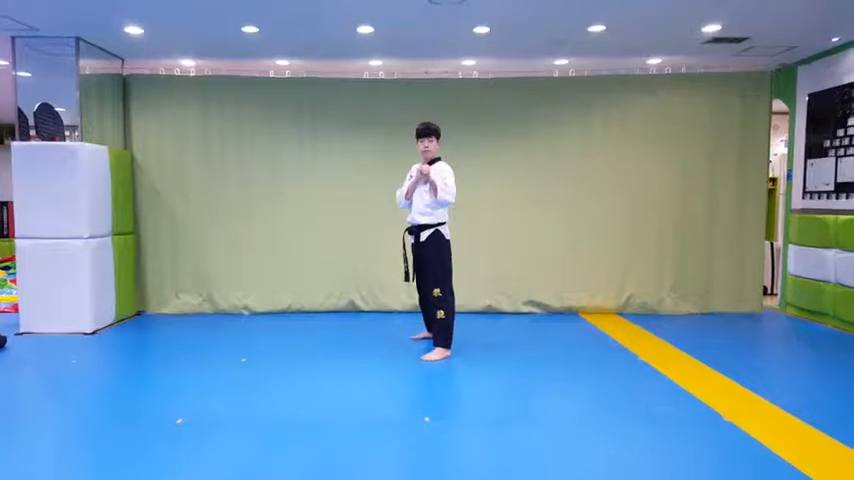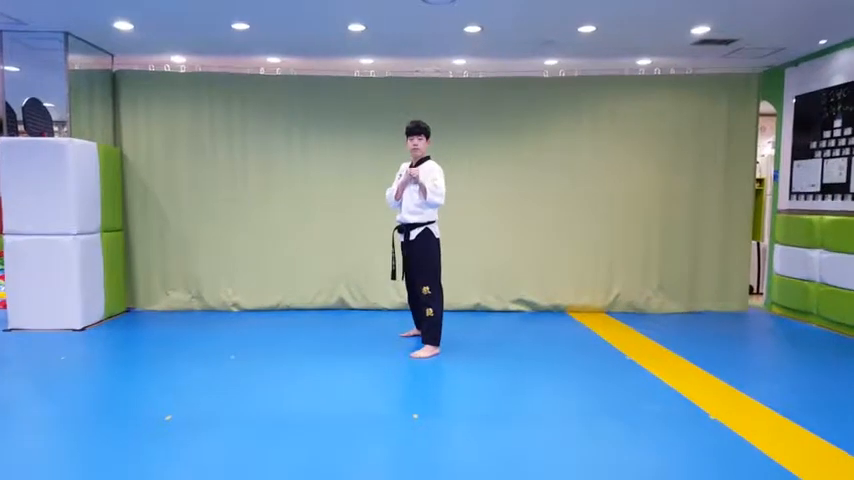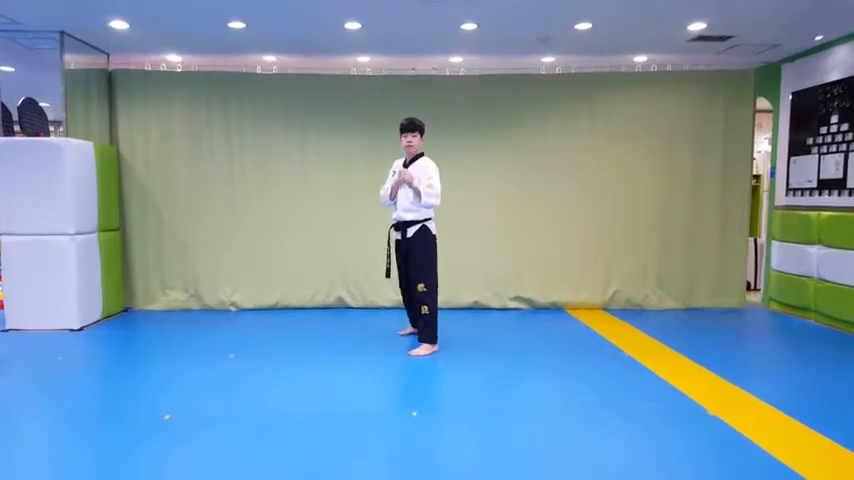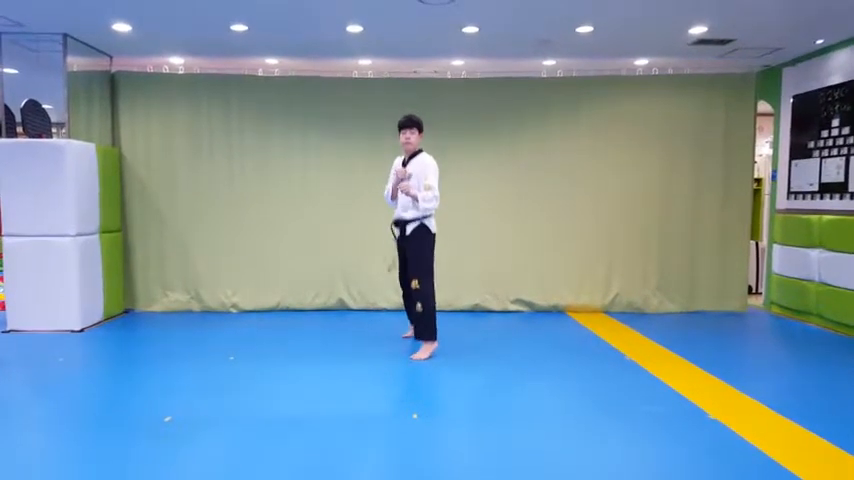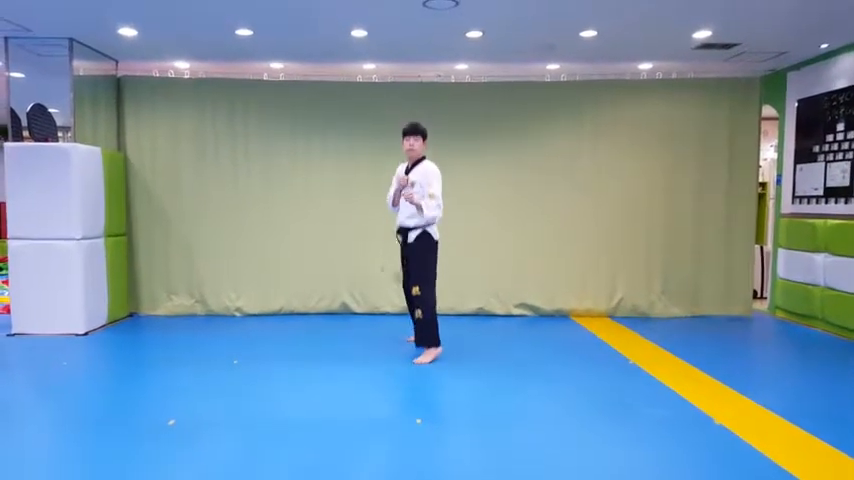
dt=0.7s
person 1, frame 1
left shoulder: (443, 169)
right shoulder: (414, 170)
left elbow: (447, 198)
right elbow: (402, 202)
left wrist: (430, 178)
right wrist: (416, 180)
left hip: (435, 235)
right hip: (418, 235)
left knee: (439, 288)
right knee: (423, 285)
left ankle: (443, 346)
right ankle: (432, 328)
person 1, frame 2
left shoulder: (433, 168)
right shoulder: (404, 169)
left elbow: (437, 199)
right elbow: (392, 201)
left wrist: (420, 181)
right wrist: (404, 182)
left hip: (425, 234)
right hip: (406, 234)
left knee: (429, 286)
right knee: (412, 283)
left ankle: (432, 344)
right ankle: (421, 326)
person 1, frame 3
left shoulder: (427, 166)
right shoulder: (397, 166)
left elbow: (433, 199)
right elbow: (386, 200)
left wrist: (413, 184)
right wrist: (397, 183)
left hip: (421, 231)
right hip: (401, 231)
left knee: (423, 284)
right knee: (406, 282)
left ankle: (429, 341)
right ankle: (416, 323)
person 1, frame 4
left shoulder: (427, 162)
right shoulder: (398, 163)
left elbow: (432, 200)
right elbow: (390, 200)
left wrist: (413, 193)
right wrist: (396, 182)
left hip: (421, 228)
right hip: (403, 228)
left knee: (421, 282)
right knee: (407, 280)
left ankle: (429, 340)
right ankle: (417, 325)
person 1, frame 5
left shoulder: (430, 170)
right shoulder: (401, 170)
left elbow: (436, 208)
right elbow: (393, 206)
left wrist: (418, 203)
right wrist: (398, 189)
left hip: (424, 237)
right hip: (407, 236)
left knee: (422, 289)
right knee: (411, 288)
left ankle: (432, 345)
right ankle: (422, 331)
